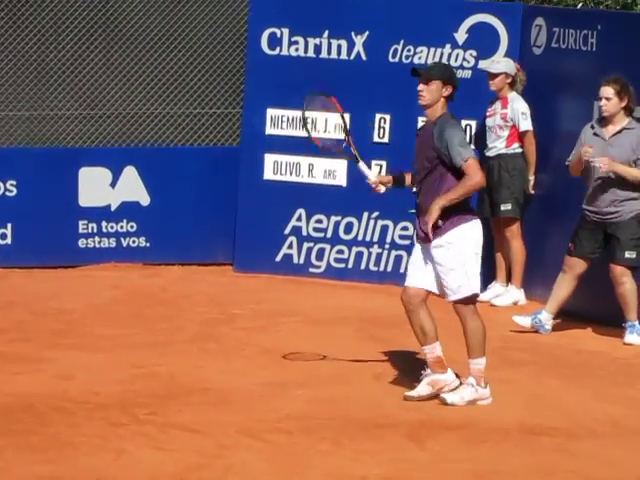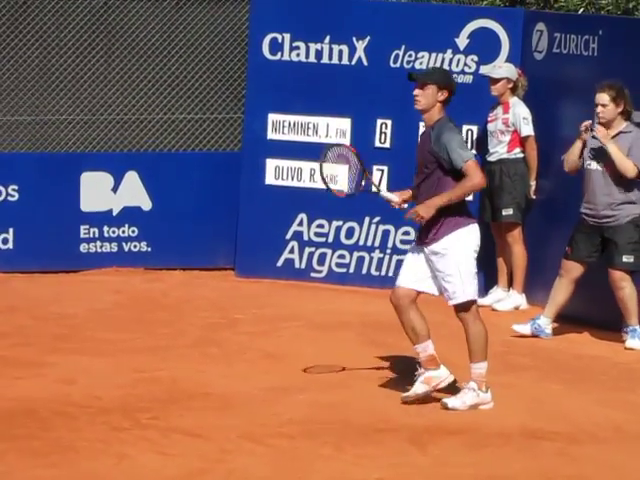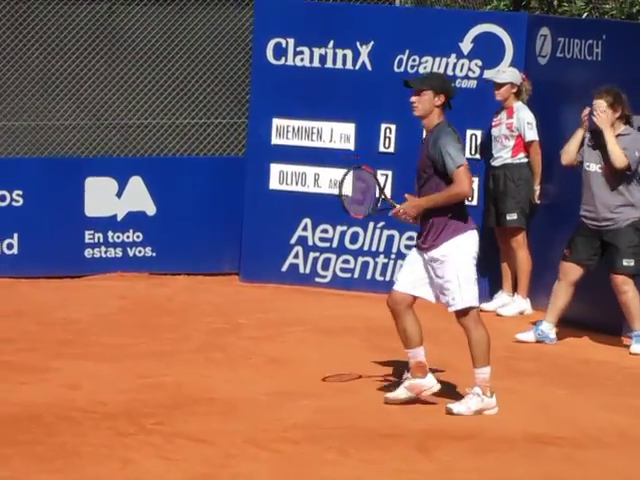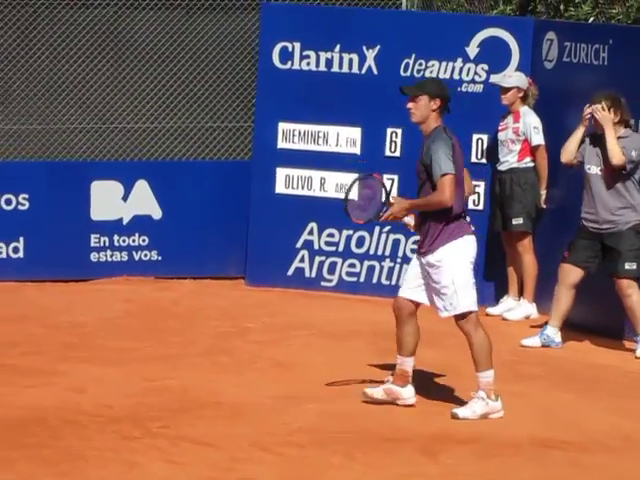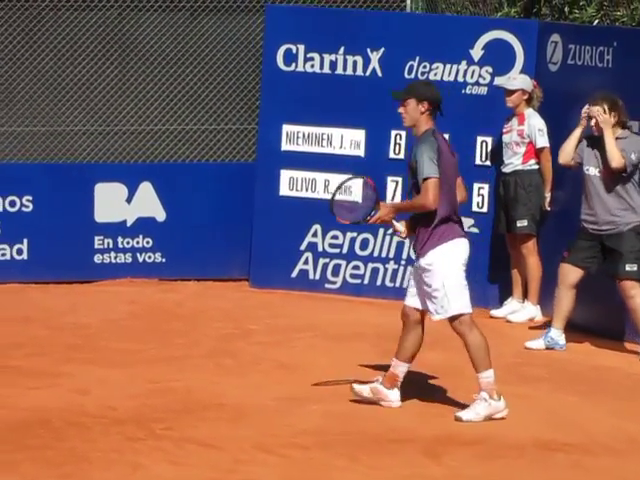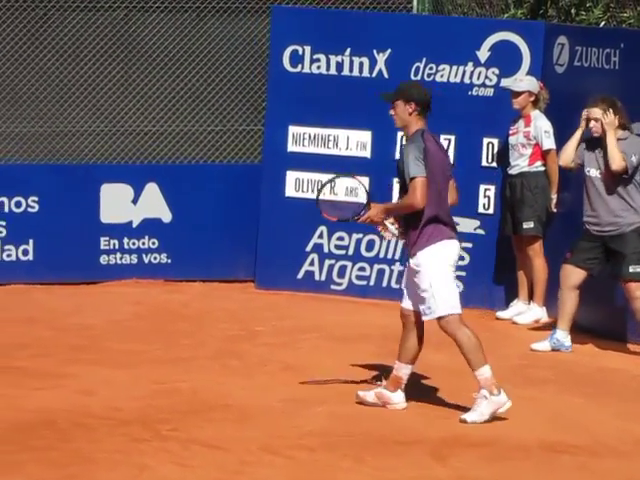
dt=0.1s
person 1, frame 1
left shoulder: (447, 130)
right shoulder: (426, 130)
left elbow: (476, 178)
left wrist: (438, 205)
right wrist: (396, 179)
left hip: (455, 230)
right hip: (431, 234)
left knee: (464, 304)
right knee: (413, 298)
left ankle: (477, 383)
right ankle: (439, 372)
person 1, frame 2
left shoulder: (445, 133)
right shoulder: (429, 134)
left elbow: (477, 179)
left wrist: (433, 203)
right wrist: (413, 193)
left hip: (454, 234)
right hip: (428, 237)
left knee: (465, 309)
right knee: (401, 297)
left ankle: (480, 387)
right ankle: (432, 369)
person 1, frame 3
left shoulder: (444, 137)
right shoulder: (434, 138)
left elbow: (462, 187)
left wrist: (420, 203)
right wrist: (421, 204)
left hip: (451, 241)
right hip: (429, 241)
left knee: (467, 315)
right knee: (398, 300)
left ankle: (484, 392)
right ankle: (420, 377)
person 1, frame 4
left shoulder: (438, 143)
right shoulder: (437, 141)
left elbow: (446, 197)
right elbow: (465, 189)
left wrist: (407, 206)
right wrist: (415, 209)
left hip: (449, 245)
right hip: (430, 246)
left knee: (467, 319)
right knee: (403, 308)
left ankle: (489, 396)
right ankle: (401, 385)
person 1, frame 5
left shoulder: (424, 146)
right shoulder: (441, 145)
left elbow: (428, 200)
right elbow: (458, 194)
left wrist: (393, 210)
right wrist: (406, 214)
left hip: (441, 247)
right hip: (429, 247)
left knee: (461, 320)
right knee: (411, 316)
left ankle: (491, 397)
right ankle: (388, 386)
person 1, frame 6
left shoulder: (414, 146)
right shoulder: (433, 145)
left elbow: (416, 200)
right elbow: (450, 196)
left wrist: (385, 211)
right wrist: (401, 217)
left hip: (432, 247)
right hip: (424, 246)
left knee: (450, 322)
right knee: (410, 318)
left ankle: (492, 393)
right ankle: (393, 389)
person 2, frame 1
right shoulder: (591, 131)
right elbow: (574, 170)
left wrist: (615, 167)
right wrist: (581, 159)
right hip: (592, 214)
right knee: (571, 266)
right ankle: (544, 318)
person 2, frame 2
right shoulder: (590, 135)
right elbow: (568, 166)
left wrist: (608, 142)
right wrist: (581, 139)
right hip: (590, 218)
right knee: (568, 271)
right ankle: (543, 323)
person 2, frame 3
right shoulder: (590, 137)
right elbow: (566, 160)
left wrist: (607, 129)
right wrist: (582, 128)
right hip: (589, 223)
right knee: (566, 273)
right ankle: (546, 328)
person 2, frame 4
right shoulder: (590, 140)
left elbow: (617, 160)
right elbow: (566, 158)
left wrist: (607, 127)
right wrist: (583, 126)
right hip: (590, 226)
right knee: (566, 275)
right ankle: (551, 333)
person 2, frame 5
right shoulder: (589, 143)
left elbow: (617, 163)
right elbow: (563, 159)
left wrist: (607, 130)
right wrist: (580, 127)
right hip: (591, 228)
right knee: (566, 276)
right ankle: (555, 335)
person 2, frame 6
right shoulder: (589, 145)
left elbow: (617, 166)
right elbow: (564, 161)
left wrist: (610, 132)
right wrist: (580, 129)
right hip: (593, 230)
right knee: (568, 277)
right ankle: (561, 337)
person 3, frame 1
left shoulder: (516, 103)
right shoulder: (493, 105)
left elbow: (529, 141)
right elbow: (491, 137)
left wrist: (530, 175)
right wrist: (488, 164)
left hip: (510, 166)
right hip: (491, 165)
left knee: (511, 230)
right knee: (497, 230)
left ankle: (516, 289)
right ankle: (500, 284)
person 3, frame 2
left shoulder: (518, 109)
right shoulder: (494, 110)
left elbow: (530, 146)
right elbow: (491, 143)
left wrist: (532, 180)
right wrist: (489, 170)
left hip: (512, 171)
right hip: (493, 170)
left knee: (513, 235)
right knee: (498, 235)
left ankle: (518, 294)
right ankle: (502, 288)
person 3, frame 3
left shoulder: (522, 113)
right shoulder: (499, 115)
left elbow: (534, 150)
right elbow: (497, 148)
left wrist: (536, 185)
right wrist: (494, 176)
left hip: (516, 176)
right hip: (497, 176)
left knee: (517, 240)
right knee: (503, 240)
left ankle: (522, 299)
right ankle: (506, 293)
person 3, frame 4
left shoulder: (529, 118)
right shoulder: (505, 119)
left elbow: (541, 155)
right elbow: (503, 152)
left wrist: (542, 189)
right wrist: (501, 179)
left hip: (522, 180)
right hip: (503, 180)
left knee: (523, 245)
right knee: (509, 244)
left ankle: (528, 303)
right ankle: (512, 298)
person 3, frame 5
left shoulder: (533, 120)
right shoulder: (510, 121)
left elbow: (545, 157)
right elbow: (508, 154)
left wrist: (546, 192)
right wrist: (506, 181)
left hip: (526, 183)
right hip: (507, 182)
left knee: (527, 247)
right knee: (513, 246)
left ankle: (533, 306)
right ankle: (516, 300)
person 3, frame 6
left shoulder: (540, 122)
right shoulder: (516, 123)
left elbow: (551, 159)
right elbow: (514, 156)
left wrist: (553, 193)
right wrist: (512, 183)
left hip: (533, 184)
right hip: (514, 184)
left knee: (533, 248)
right knee: (519, 248)
left ankle: (538, 307)
right ankle: (522, 302)
